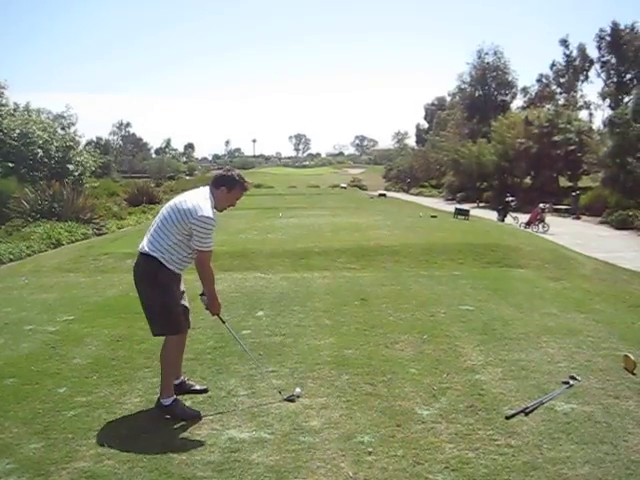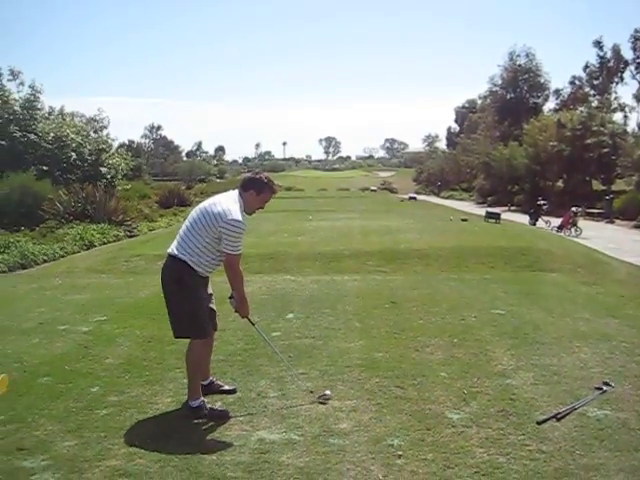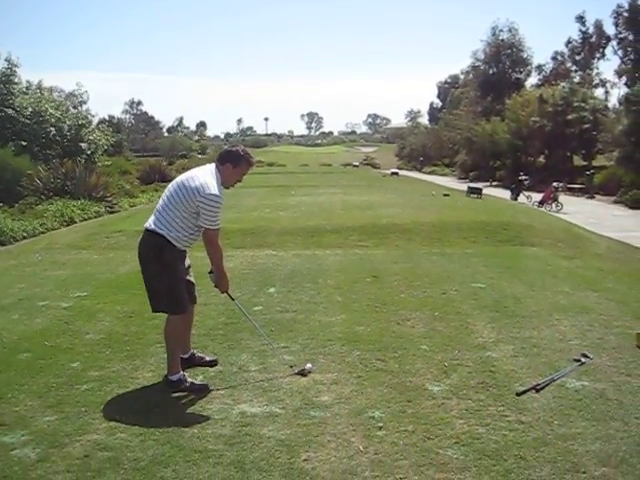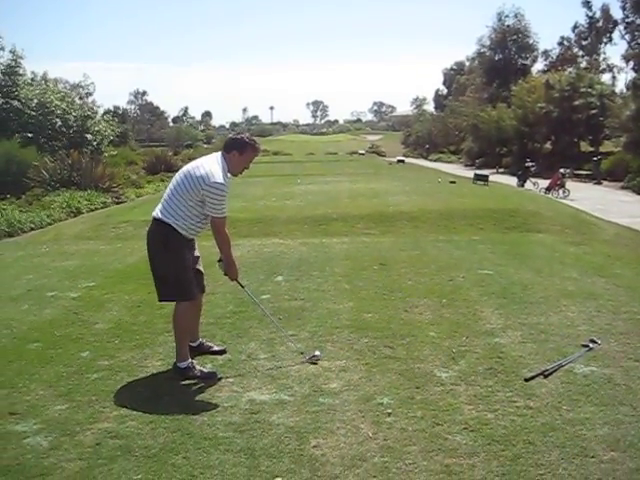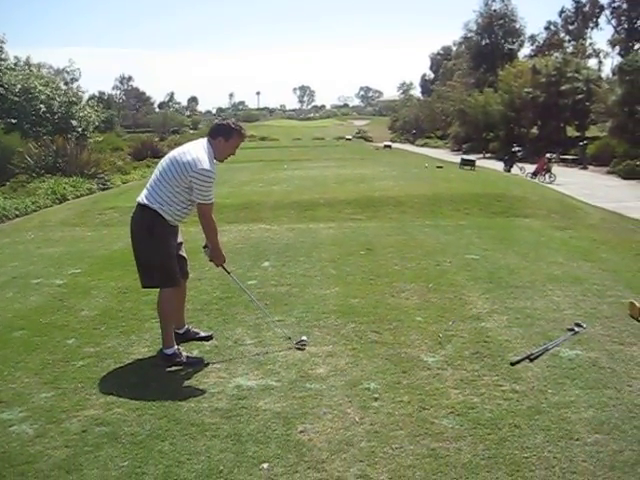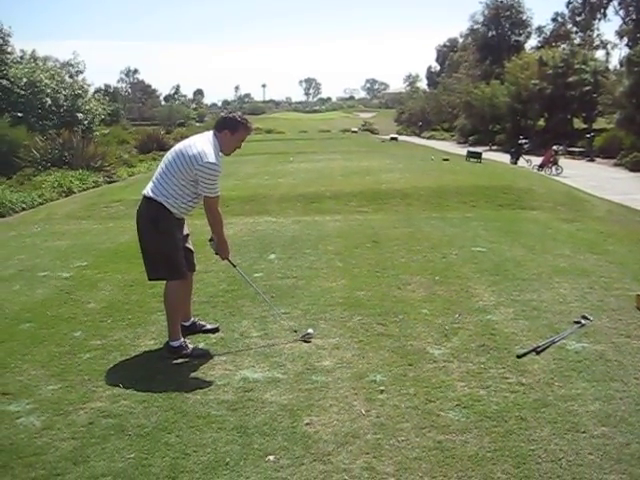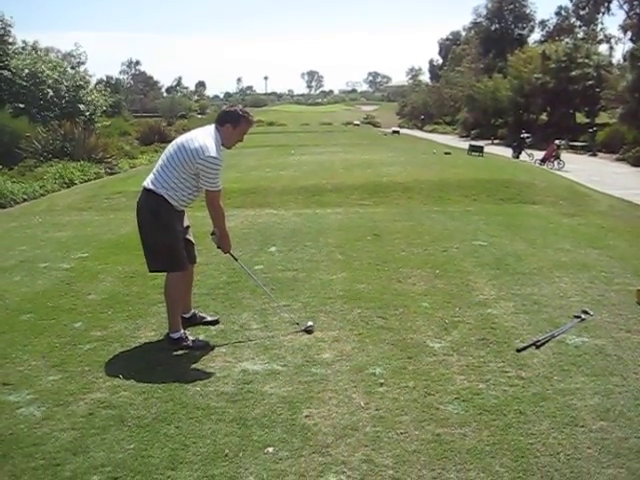
dt=0.7s
person 1, frame 1
left shoulder: (196, 197)
right shoulder: (203, 215)
left elbow: (198, 258)
right elbow: (203, 263)
left wrist: (207, 293)
right wrist: (212, 297)
left hip: (164, 267)
right hip: (155, 270)
left knee: (180, 326)
right knee: (174, 331)
left ankle: (176, 380)
right ankle: (167, 399)
person 1, frame 2
left shoulder: (225, 200)
right shoulder: (233, 218)
left elbow: (227, 261)
right elbow: (233, 266)
left wrist: (236, 294)
right wrist: (241, 300)
left hip: (191, 270)
right hip: (183, 273)
left knee: (208, 329)
right knee: (200, 335)
left ankle: (205, 381)
right ankle: (194, 400)
person 1, frame 3
left shoulder: (203, 174)
right shoulder: (210, 192)
left elbow: (207, 236)
right elbow: (212, 241)
left wrist: (215, 268)
right wrist: (221, 274)
left hip: (168, 245)
right hip: (161, 248)
left knee: (188, 302)
right knee: (177, 310)
left ankle: (186, 353)
right ankle: (174, 375)
person 1, frame 4
left shoulder: (210, 164)
right shoulder: (216, 180)
left elbow: (214, 224)
right elbow: (219, 229)
left wrist: (224, 256)
right wrist: (230, 262)
left hip: (179, 234)
right hip: (168, 236)
left knee: (196, 290)
right knee: (186, 297)
left ankle: (194, 342)
right ankle: (183, 362)
person 1, frame 5
left shoulder: (196, 149)
right shoulder: (203, 167)
left elbow: (201, 210)
right elbow: (206, 215)
left wrist: (210, 241)
right wrist: (216, 249)
left hip: (162, 219)
right hip: (153, 222)
left knee: (180, 276)
right knee: (169, 283)
left ankle: (180, 329)
right ankle: (168, 349)
person 1, frame 6
left shoulder: (202, 142)
right shoulder: (209, 160)
left elbow: (208, 205)
right elbow: (212, 208)
left wrist: (215, 235)
right wrist: (221, 241)
left hip: (167, 212)
right hip: (159, 215)
left knee: (187, 269)
right knee: (176, 276)
left ankle: (186, 321)
right ankle: (175, 342)
person 1, frame 7
left shoulder: (204, 135)
right shoulder: (210, 155)
left elbow: (211, 199)
right elbow: (214, 202)
left wrist: (217, 229)
right wrist: (223, 236)
left hip: (167, 204)
right hip: (158, 206)
left knee: (188, 260)
right knee: (176, 267)
left ankle: (186, 313)
right ankle: (175, 333)
